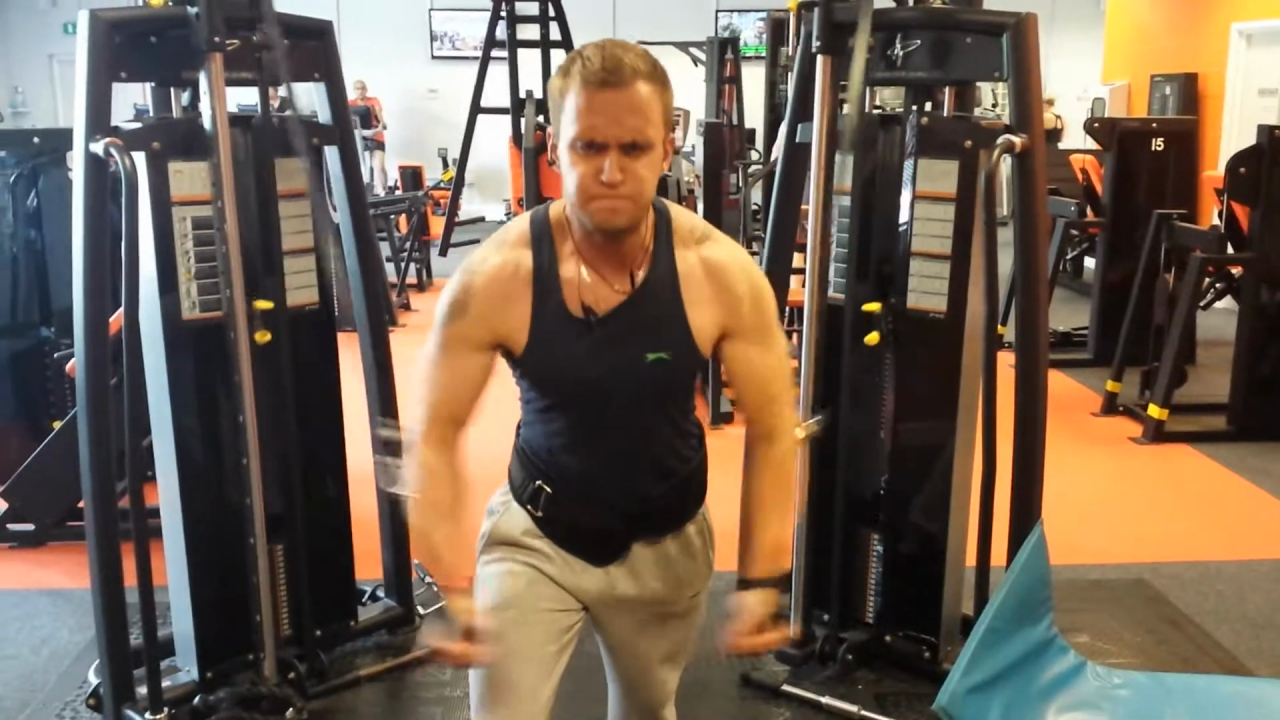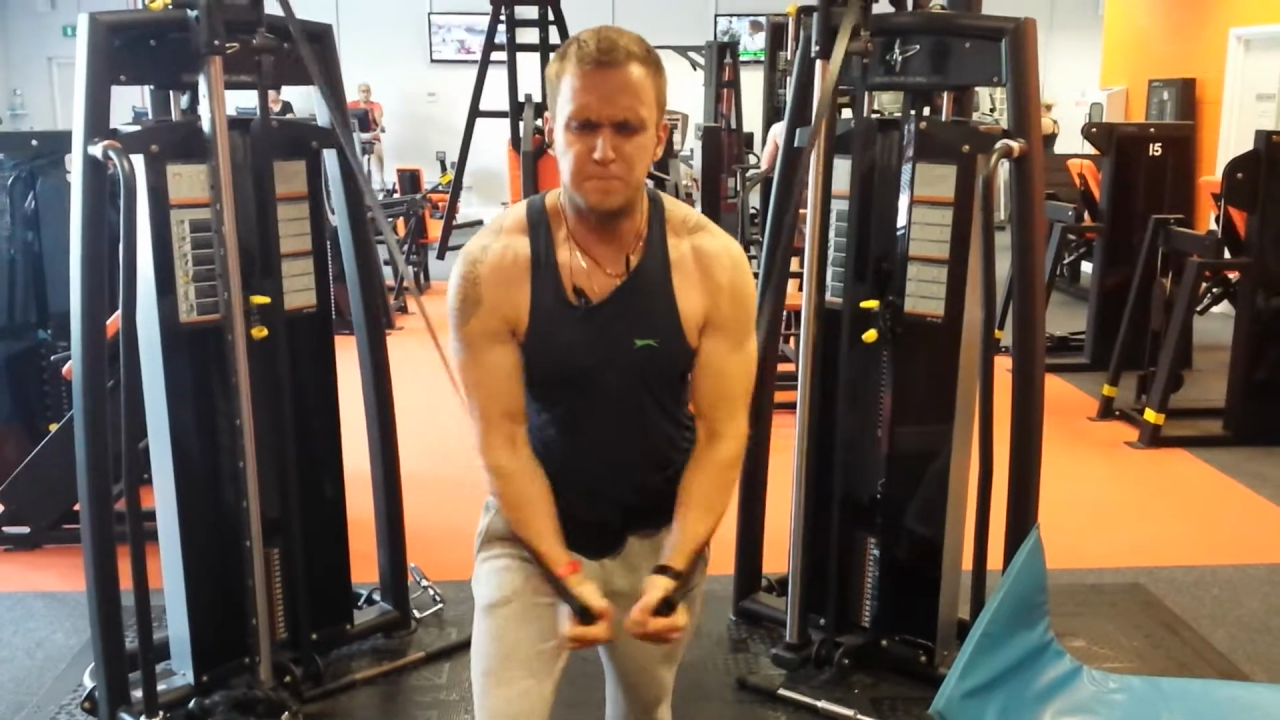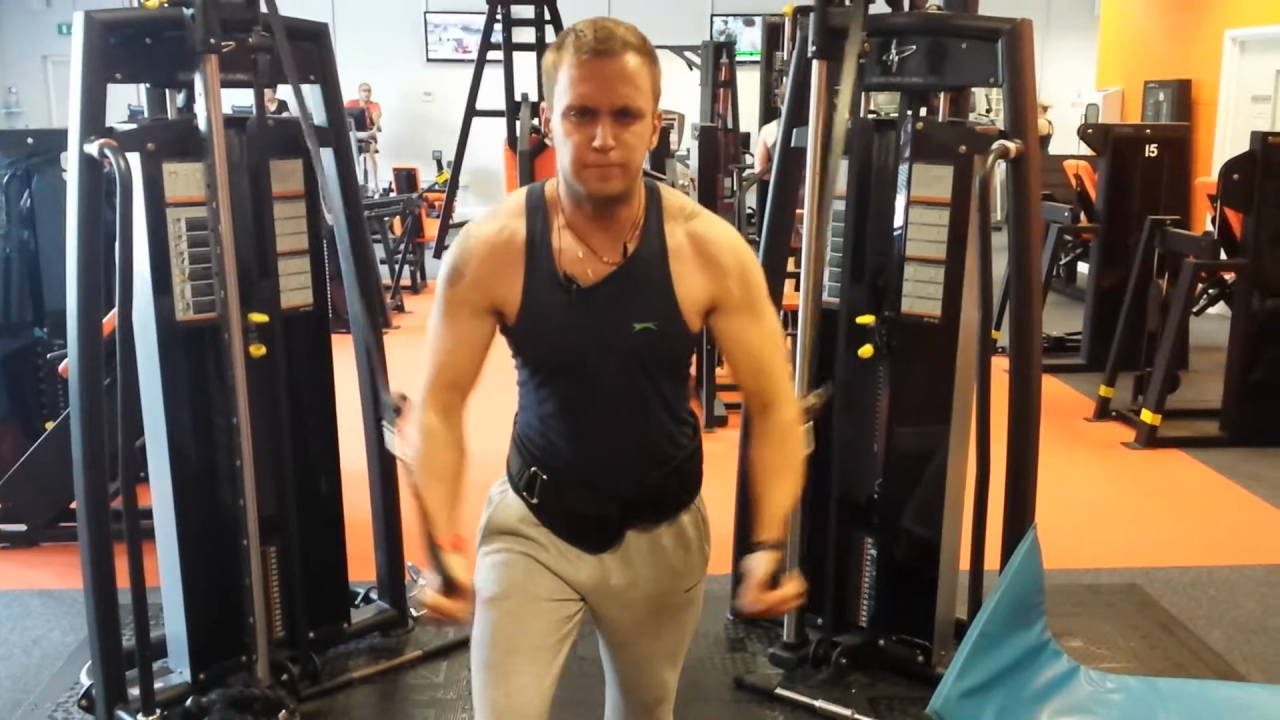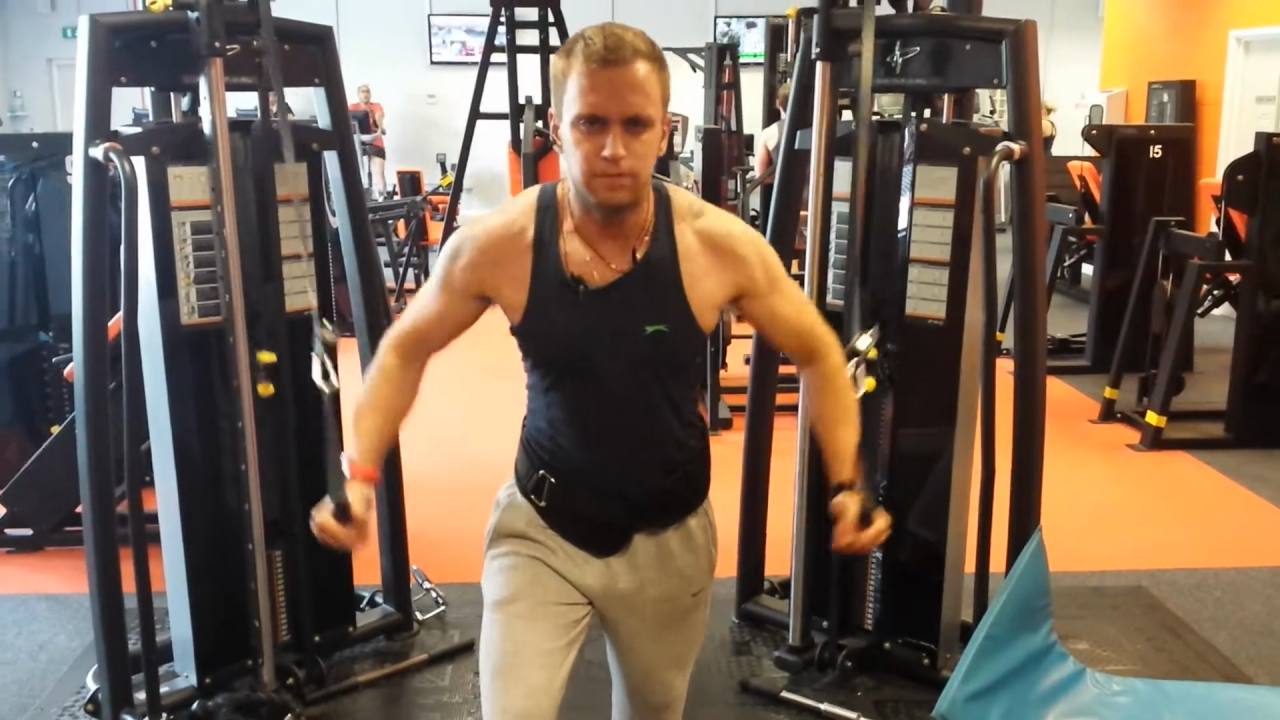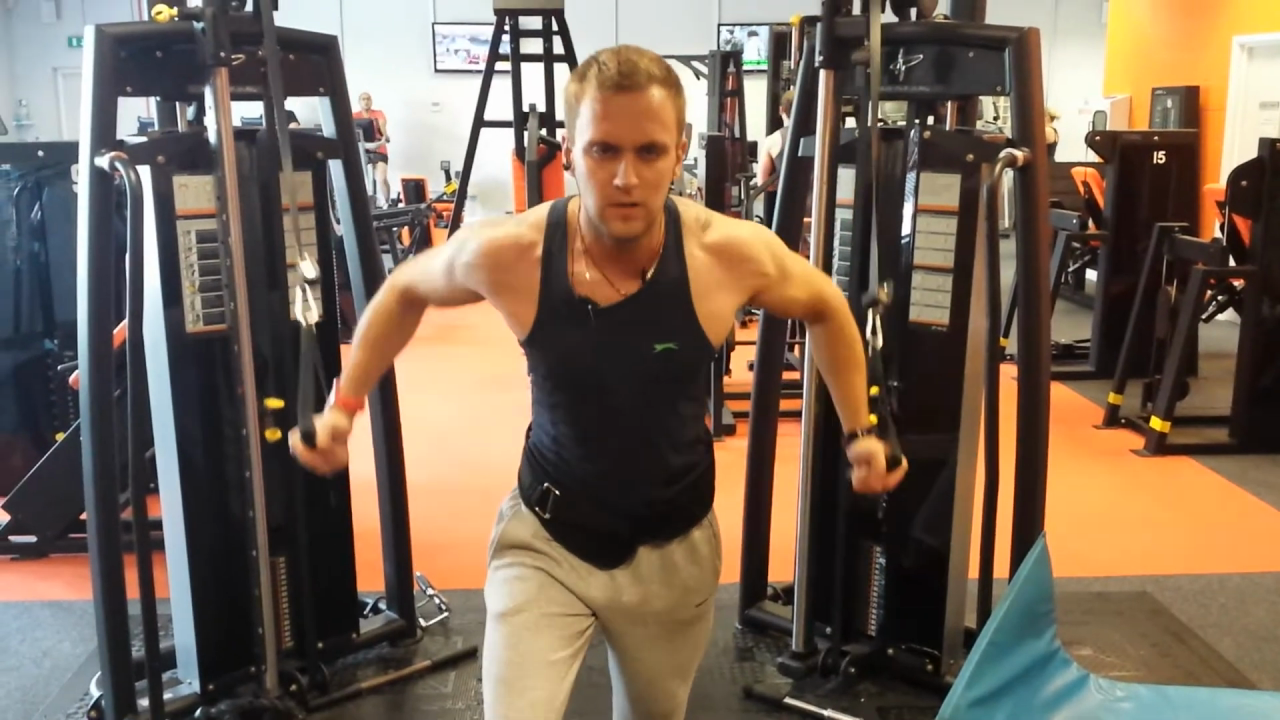
dt=0.2s
person 1, frame 1
left shoulder: (722, 273)
right shoulder: (494, 277)
left elbow: (771, 436)
right elbow: (436, 438)
left wrist: (761, 580)
right wrist: (457, 592)
left hip: (666, 540)
right hip: (536, 532)
person 1, frame 2
left shoulder: (712, 262)
right shoulder: (492, 265)
left elbow: (722, 436)
right elbow: (500, 440)
left wrist: (674, 572)
right wrist: (565, 576)
left hip: (659, 529)
right hip: (535, 524)
person 1, frame 3
left shoulder: (709, 248)
right shoulder: (489, 249)
left elbow: (774, 405)
right elbow: (439, 404)
left wrist: (770, 544)
right wrist: (448, 547)
left hip: (661, 528)
right hip: (535, 522)
person 1, frame 4
left shoulder: (719, 245)
right shoulder: (496, 245)
left elbow: (818, 354)
right elbow: (406, 347)
left wrist: (845, 483)
right wrist: (361, 475)
left hip: (669, 532)
right hip: (541, 526)
person 1, frame 5
left shoulder: (731, 253)
right shoulder: (507, 252)
left elbow: (825, 309)
right elbow: (407, 289)
left wrist: (858, 431)
right wrist: (344, 404)
left hip: (673, 545)
right hip: (545, 537)
